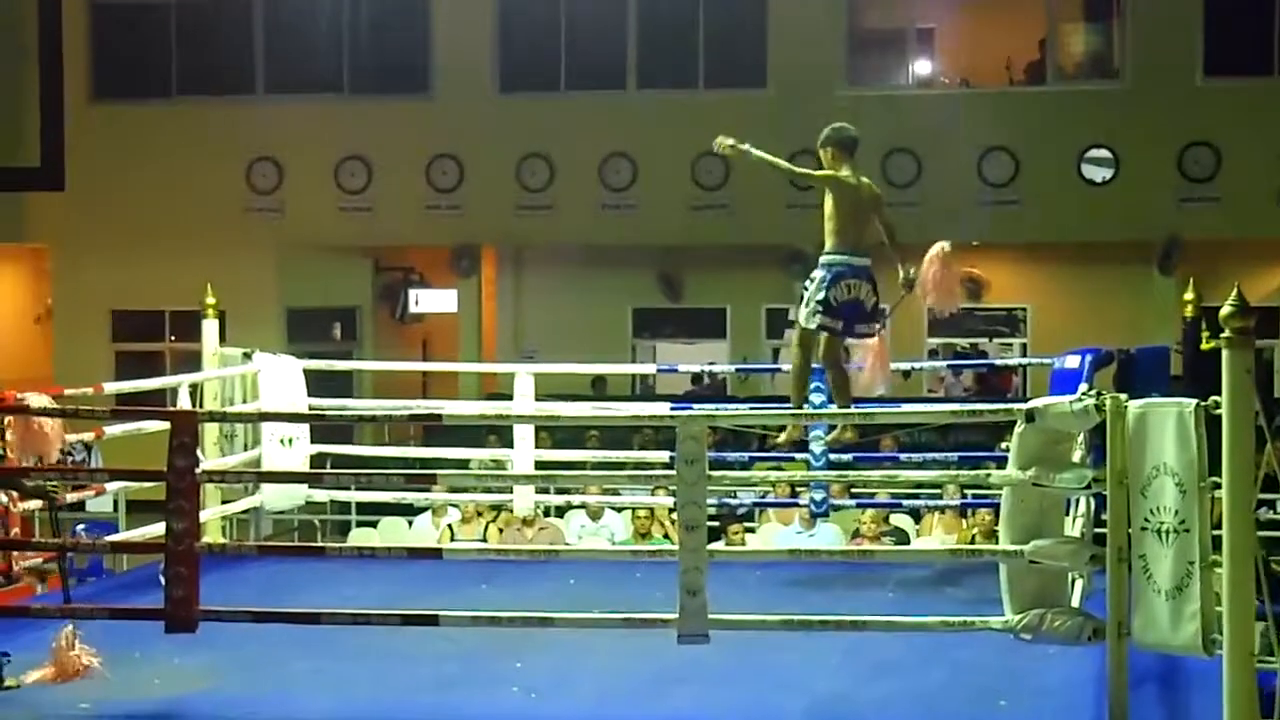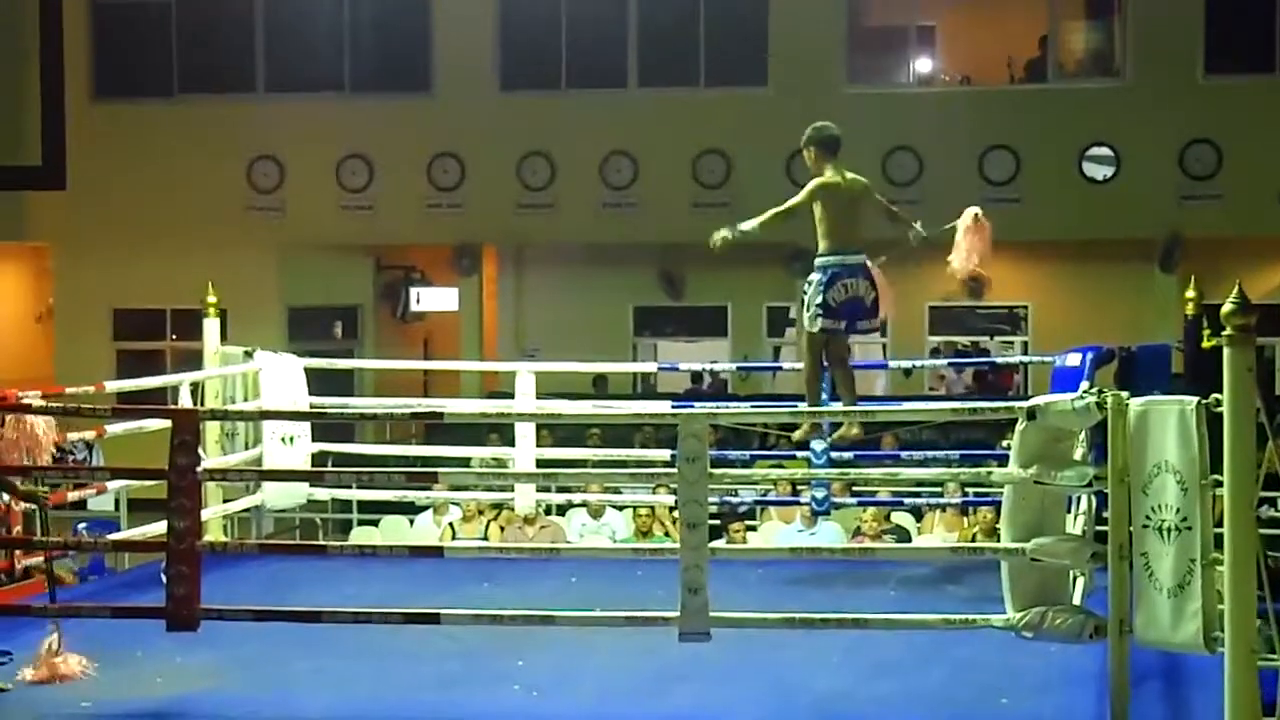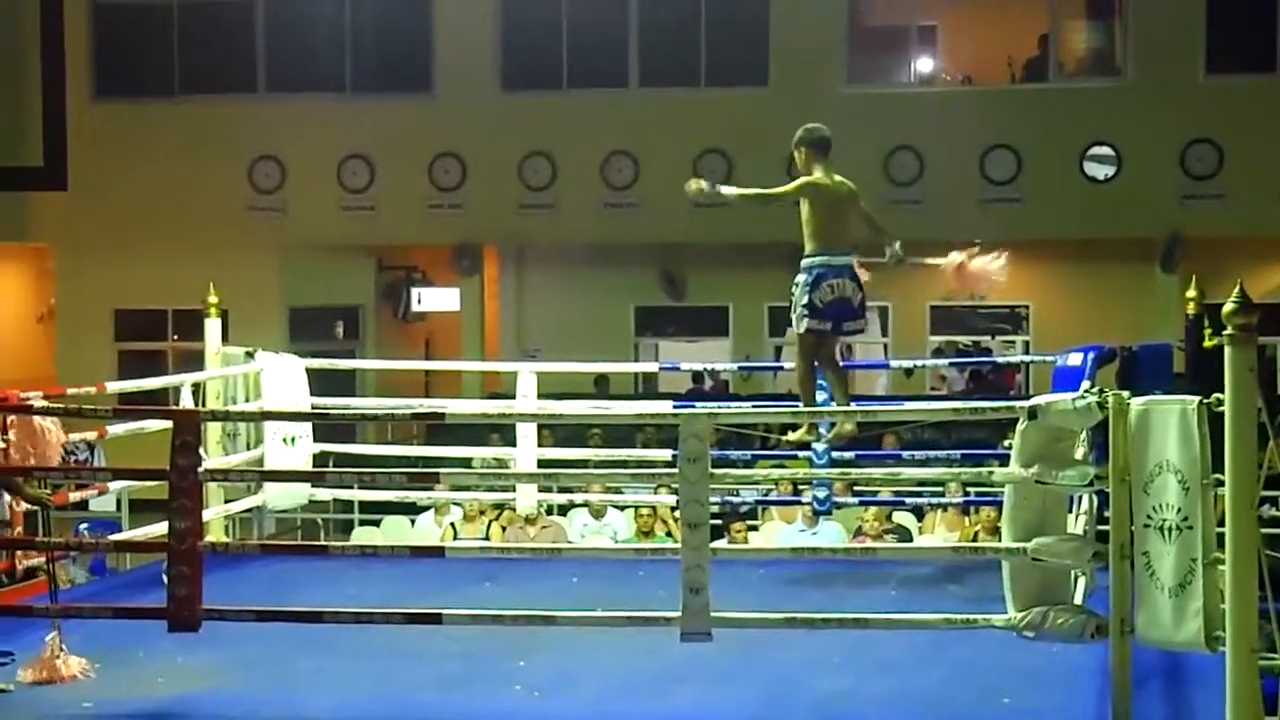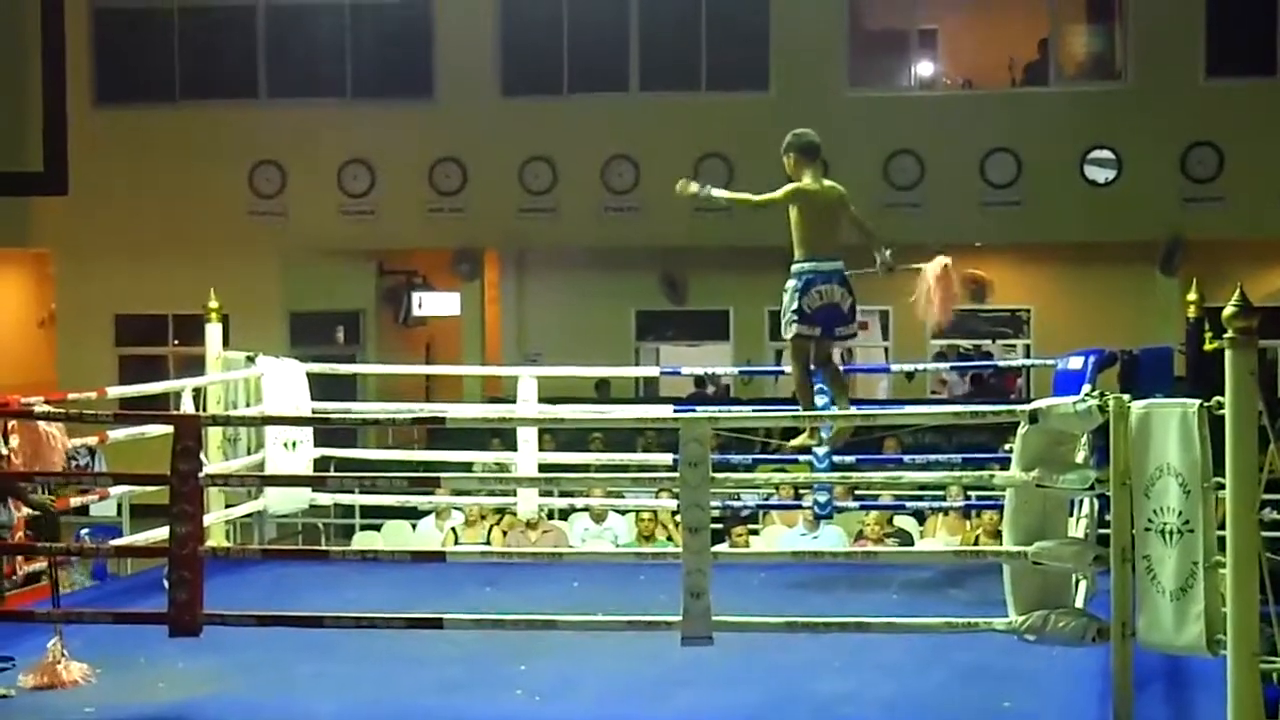
dt=0.3s
person 1, frame 1
left shoulder: (835, 180)
right shoulder: (872, 190)
left elbow: (790, 171)
right elbow: (887, 233)
left wrist: (745, 150)
right wrist: (903, 267)
left hip: (835, 271)
right hip: (861, 274)
left knee: (802, 344)
right knee: (831, 353)
left ankle: (796, 422)
right ankle: (845, 426)
person 1, frame 2
left shoulder: (822, 185)
right shoulder: (859, 184)
left elbow: (783, 212)
right elbow: (889, 210)
left wrist: (739, 230)
right wrist: (912, 228)
left hip: (832, 272)
right hip: (857, 272)
left knee: (812, 350)
right knee: (837, 352)
left ankle: (812, 423)
right ankle: (851, 422)
person 1, frame 3
left shoulder: (810, 185)
right shoulder: (847, 188)
left elbow: (765, 196)
right elbow: (870, 221)
left wrist: (716, 190)
right wrist: (890, 247)
left hip: (818, 274)
right hip: (844, 274)
left knee: (805, 353)
right knee: (826, 353)
left ankle: (810, 426)
right ankle: (846, 419)
person 1, frame 4
left shoulder: (798, 191)
right shoulder: (837, 192)
left elbow: (755, 202)
right elbow: (861, 226)
left wrist: (706, 191)
right wrist: (880, 254)
left hip: (808, 279)
right hip: (835, 279)
left knee: (800, 359)
right knee: (823, 357)
left ankle: (812, 430)
right ankle: (844, 412)
